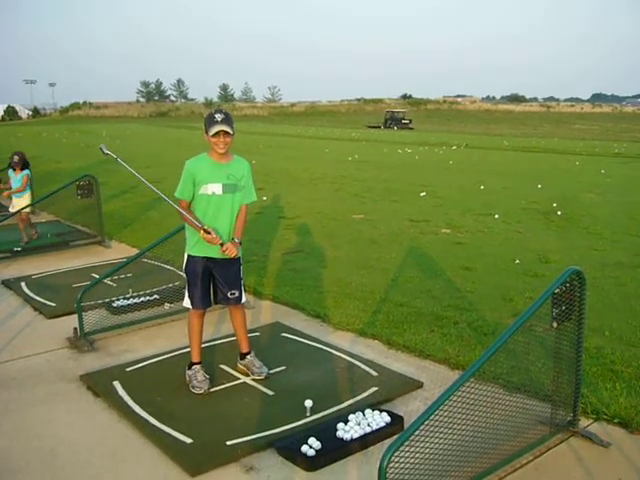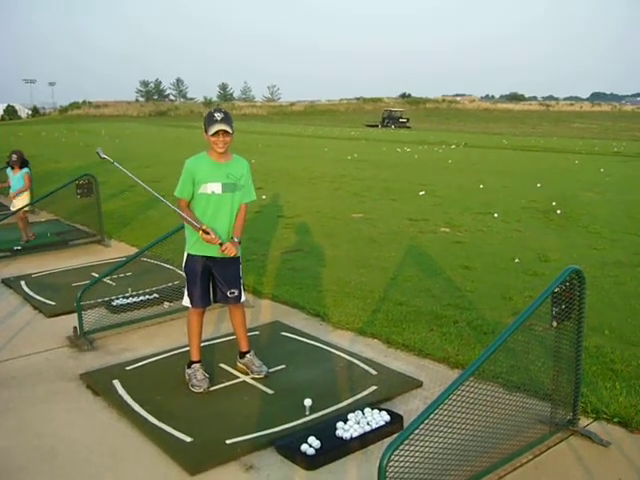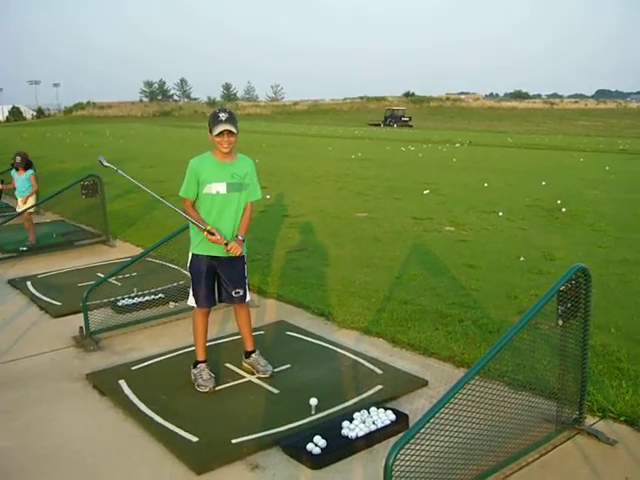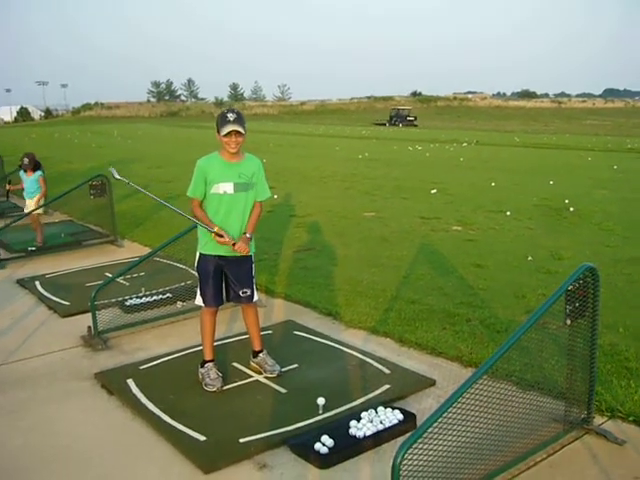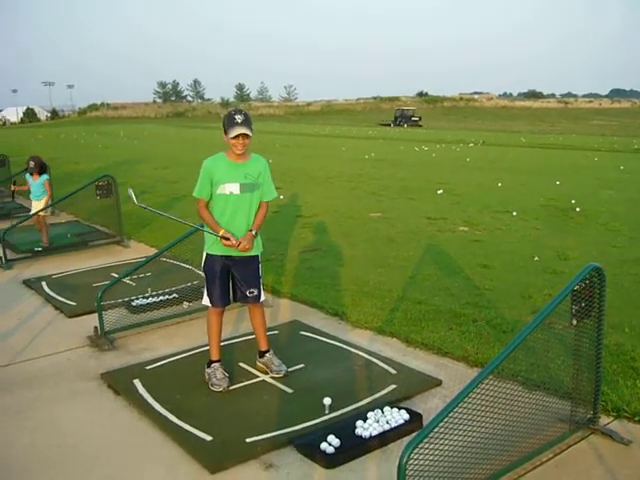
dt=0.1s
person 1, frame 1
left shoulder: (242, 167)
right shoulder: (194, 166)
left elbow: (243, 208)
right elbow: (183, 207)
left wrist: (236, 241)
right wrist: (202, 230)
left hip: (229, 250)
right hip: (198, 251)
left knee: (236, 303)
right knee: (198, 307)
left ankle: (245, 356)
right ankle: (195, 366)
person 1, frame 2
left shoulder: (242, 166)
right shoulder: (193, 165)
left elbow: (242, 207)
right elbow: (183, 206)
left wrist: (235, 240)
right wrist: (201, 230)
left hip: (228, 250)
right hip: (198, 250)
left knee: (236, 302)
right knee: (197, 306)
left ankle: (245, 355)
right ankle: (195, 365)
person 1, frame 3
left shoulder: (246, 165)
right shoulder: (198, 165)
left elbow: (248, 206)
right elbow: (188, 206)
left wrist: (239, 239)
right wrist: (207, 229)
left hip: (233, 249)
right hip: (203, 249)
left knee: (241, 301)
right knee: (202, 306)
left ankle: (251, 355)
right ankle: (200, 364)
person 1, frame 4
left shoulder: (254, 165)
right shoulder: (205, 165)
left elbow: (257, 205)
right elbow: (195, 206)
left wrist: (246, 237)
right wrist: (214, 230)
left hip: (241, 248)
right hip: (210, 249)
left knee: (249, 301)
right knee: (210, 306)
left ankle: (258, 354)
right ankle: (208, 364)
person 1, frame 5
left shoulder: (260, 165)
right shoulder: (211, 166)
left elbow: (264, 205)
right elbow: (201, 207)
left wrist: (252, 234)
right wrist: (222, 232)
left hip: (249, 249)
right hip: (216, 249)
left knee: (255, 301)
right knee: (216, 306)
left ankle: (264, 355)
right ankle: (214, 364)
